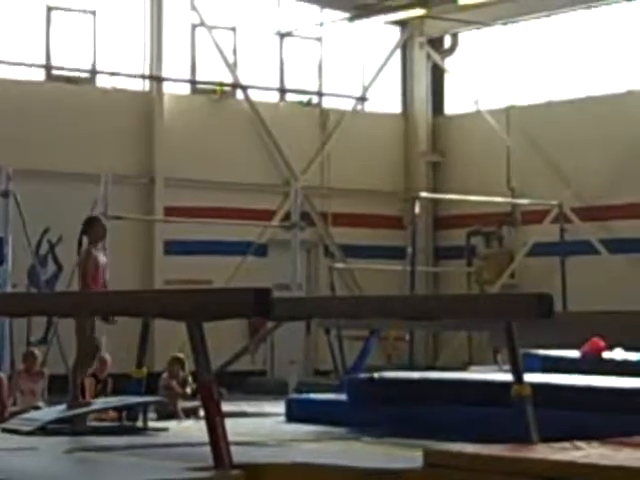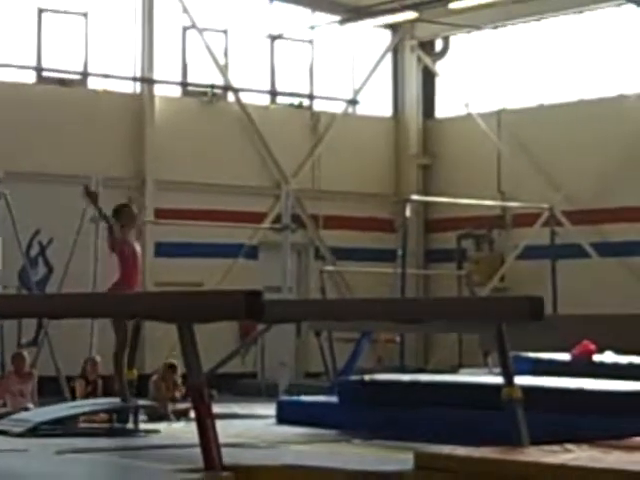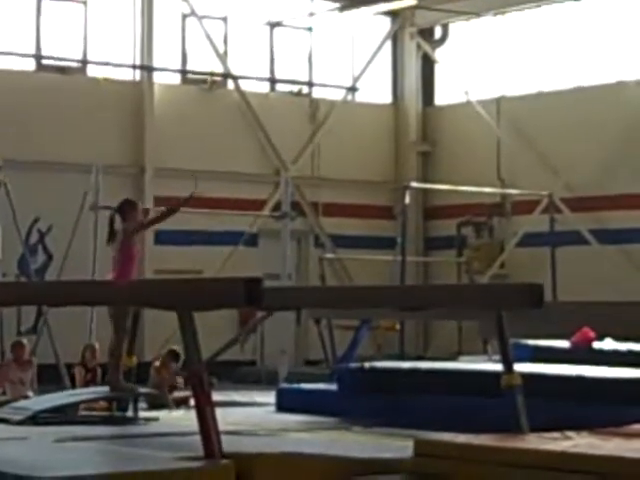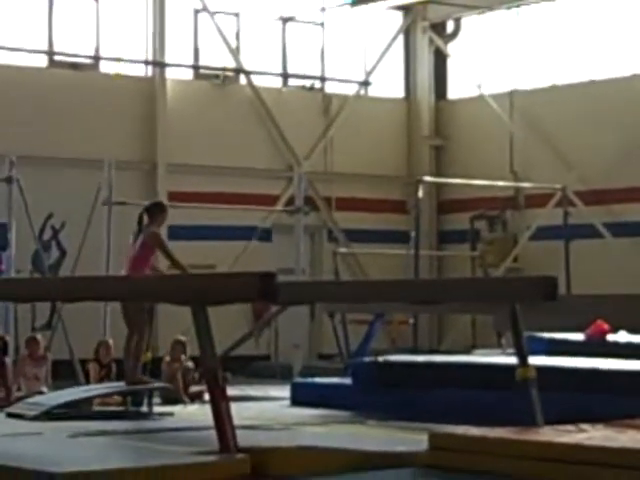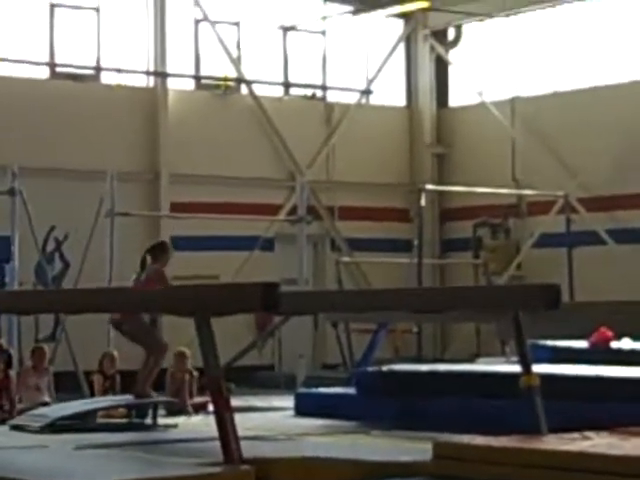
dt=1s
person 1, frame 1
left shoulder: (101, 254)
right shoulder: (88, 254)
right elbow: (87, 285)
left knee: (85, 351)
right knee: (89, 350)
left ankle: (76, 395)
right ankle: (75, 395)
person 1, frame 2
left shoulder: (131, 237)
right shoulder: (120, 237)
left elbow: (131, 224)
right elbow: (110, 222)
left wrist: (132, 210)
right wrist: (96, 205)
left hip: (129, 294)
right hip: (120, 294)
left knee: (125, 340)
right knee: (122, 341)
left ankle: (121, 383)
right ankle: (121, 386)
person 1, frame 3
left shoulder: (119, 232)
right shoulder: (130, 230)
right elbow: (159, 218)
right wrist: (183, 203)
left knee: (118, 333)
right knee: (121, 334)
left ankle: (113, 376)
right ankle: (116, 378)
person 1, frame 4
left shoulder: (141, 232)
right shoulder: (153, 234)
right elbow: (171, 259)
right wrist: (189, 275)
left knee: (133, 331)
right knee: (142, 331)
left ankle: (130, 374)
right ankle: (135, 374)
person 1, frame 5
left shoulder: (145, 270)
right shoulder: (157, 272)
left hip: (120, 317)
right hip: (130, 316)
left knee: (153, 348)
right knee: (160, 348)
left ankle: (140, 388)
right ankle: (142, 388)
